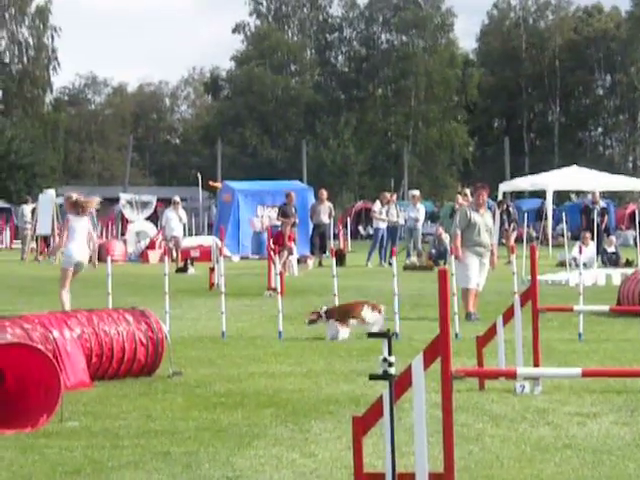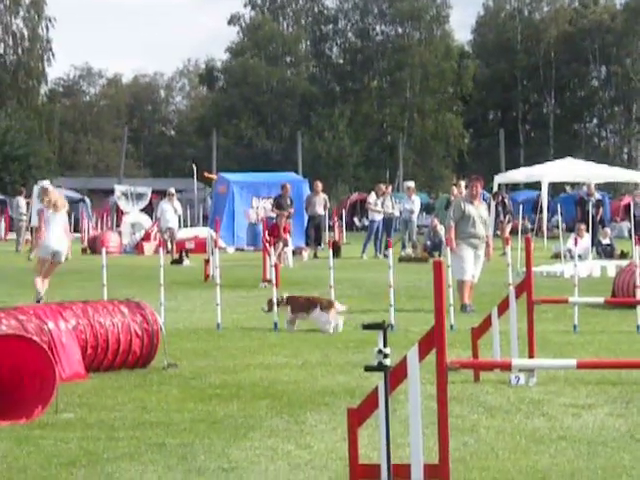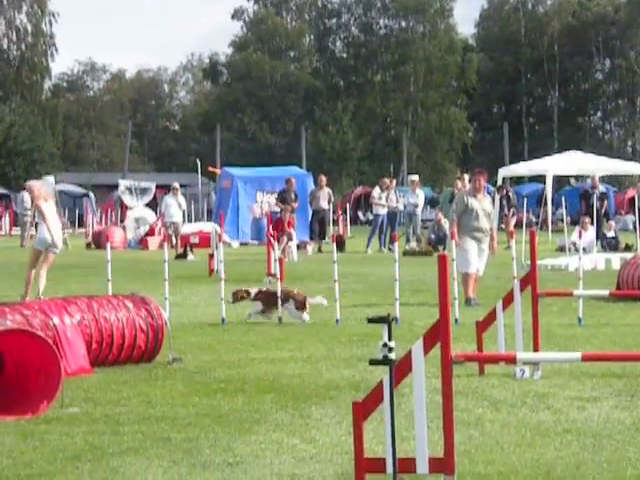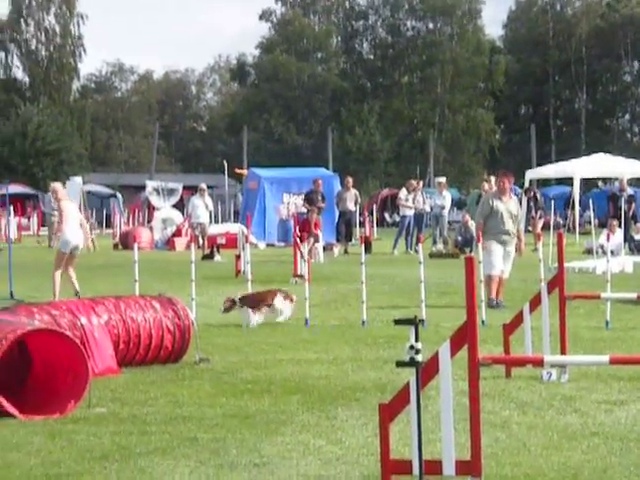
dt=0.2s
person 1, frame 1
left shoulder: (488, 214)
right shoulder: (465, 211)
left elbow: (491, 235)
right elbow: (457, 230)
left wrist: (494, 253)
right wrist: (457, 248)
left hip: (484, 254)
right hip: (469, 252)
left knee: (478, 285)
right knee: (469, 283)
left ankle: (474, 311)
right ankle: (469, 312)
person 1, frame 2
left shoulder: (484, 205)
right shoulder: (460, 202)
left elbow: (487, 227)
right elbow: (451, 222)
left wrist: (489, 245)
right wrist: (451, 240)
left hip: (479, 246)
right hip: (464, 244)
left knee: (473, 277)
right knee: (464, 275)
left ankle: (469, 303)
right ankle: (464, 304)
person 1, frame 3
left shoulder: (488, 199)
right shoulder: (463, 196)
left elbow: (491, 221)
right elbow: (454, 216)
left wrist: (493, 239)
right wrist: (454, 234)
left hip: (483, 239)
right hip: (467, 237)
left knee: (478, 270)
right knee: (469, 268)
left ankle: (473, 297)
right ankle: (469, 297)
person 1, frame 4
left shoulder: (514, 200)
right shoulder: (489, 198)
left elbow: (519, 222)
right elbow: (480, 219)
left wrist: (521, 241)
right wrist: (479, 237)
left hip: (510, 242)
right hip: (493, 240)
left knee: (503, 273)
right knee: (493, 271)
left ankle: (499, 299)
right ankle: (491, 299)
person 2, frame 1
left shoulder: (68, 218)
right shoulder: (86, 219)
left elbow: (62, 240)
right elbow: (94, 239)
left wrist: (53, 252)
right wrist: (94, 258)
left hip: (71, 254)
right hip: (84, 255)
left knee: (63, 288)
right knee: (65, 286)
right ankle: (65, 309)
person 2, frame 2
left shoulder: (43, 210)
right shoulder: (62, 209)
left elbow: (41, 231)
right elbow: (67, 231)
left wrist: (35, 248)
right wrist: (69, 249)
left hip: (48, 244)
right hip: (62, 246)
left knee: (38, 276)
right knee: (46, 277)
left ankle: (39, 294)
right ankle: (39, 298)
person 2, frame 3
left shoulder: (38, 202)
right shoulder: (50, 201)
left elbow: (46, 220)
right elbow: (58, 221)
left wrist: (53, 237)
left hip: (43, 236)
right hip: (56, 237)
left knee: (32, 267)
right knee: (43, 270)
left ankle: (26, 296)
right ankle: (39, 294)
person 2, frame 4
left shoulder: (61, 204)
right shoulder: (73, 204)
left elbow: (61, 225)
right elbow: (84, 223)
right wrist: (88, 239)
left hip: (67, 238)
right hip: (79, 238)
left knee: (57, 269)
right knee: (68, 267)
left ankle: (55, 298)
right ankle: (76, 289)
